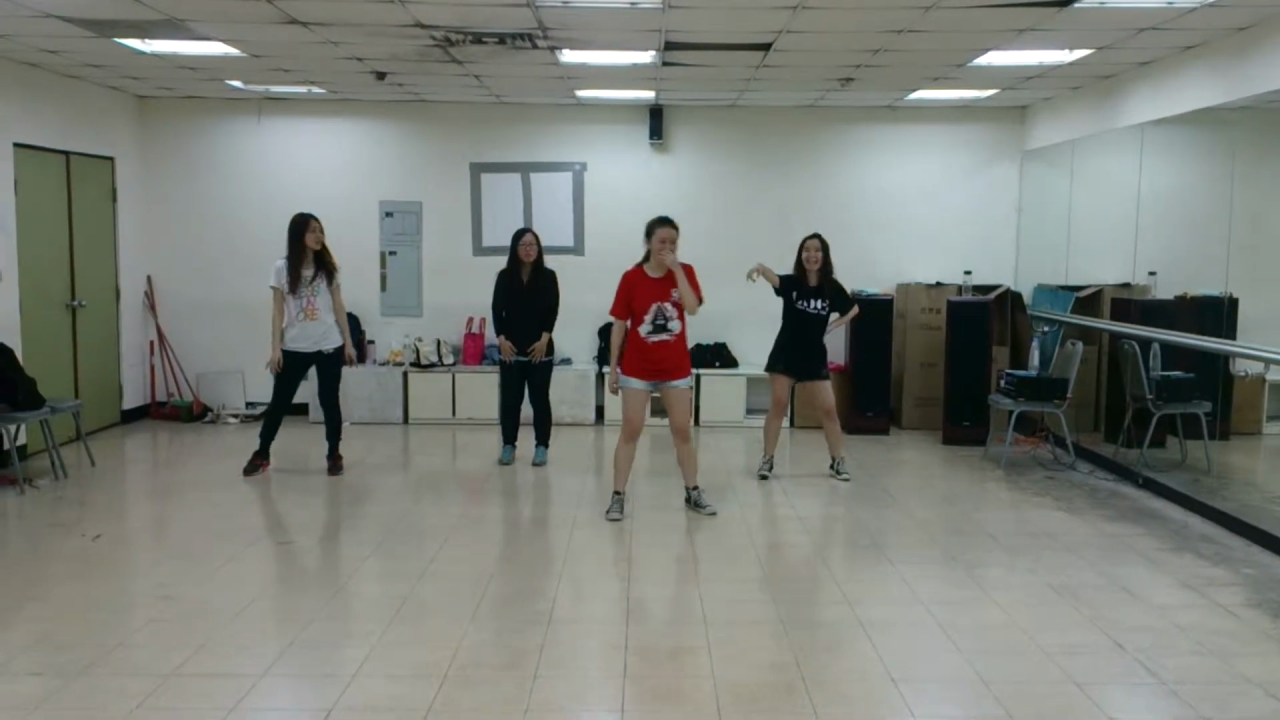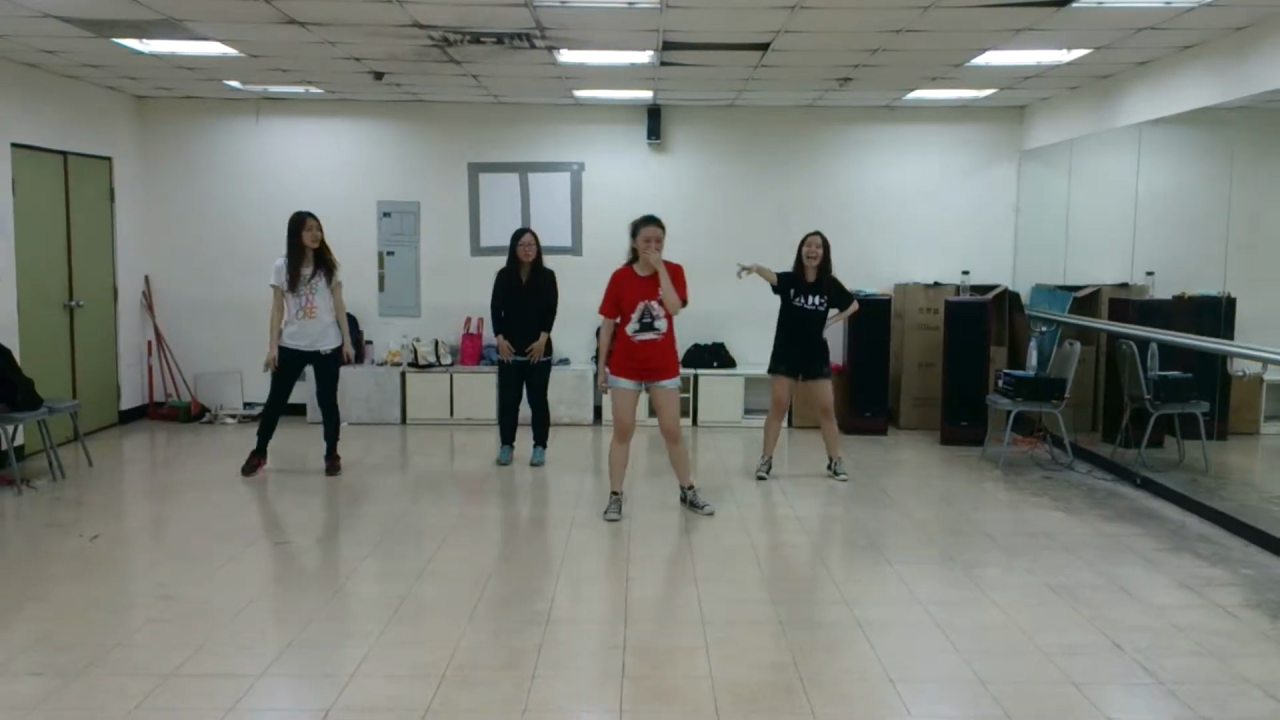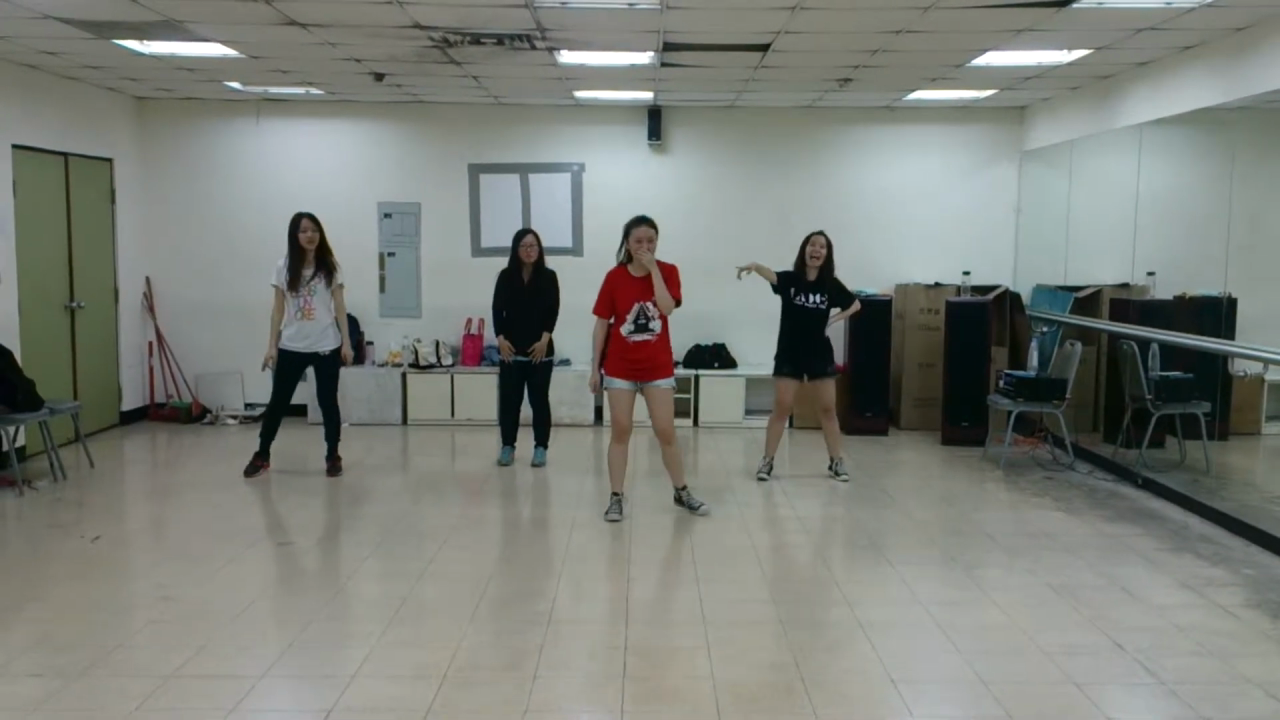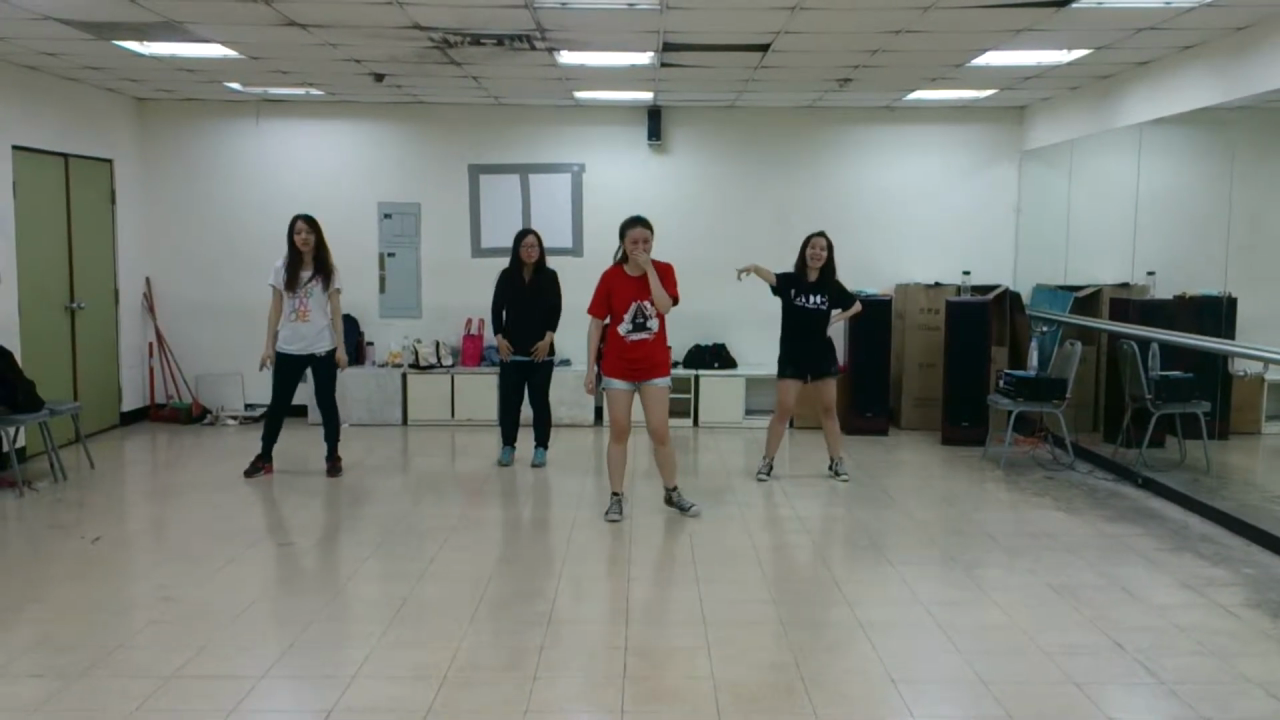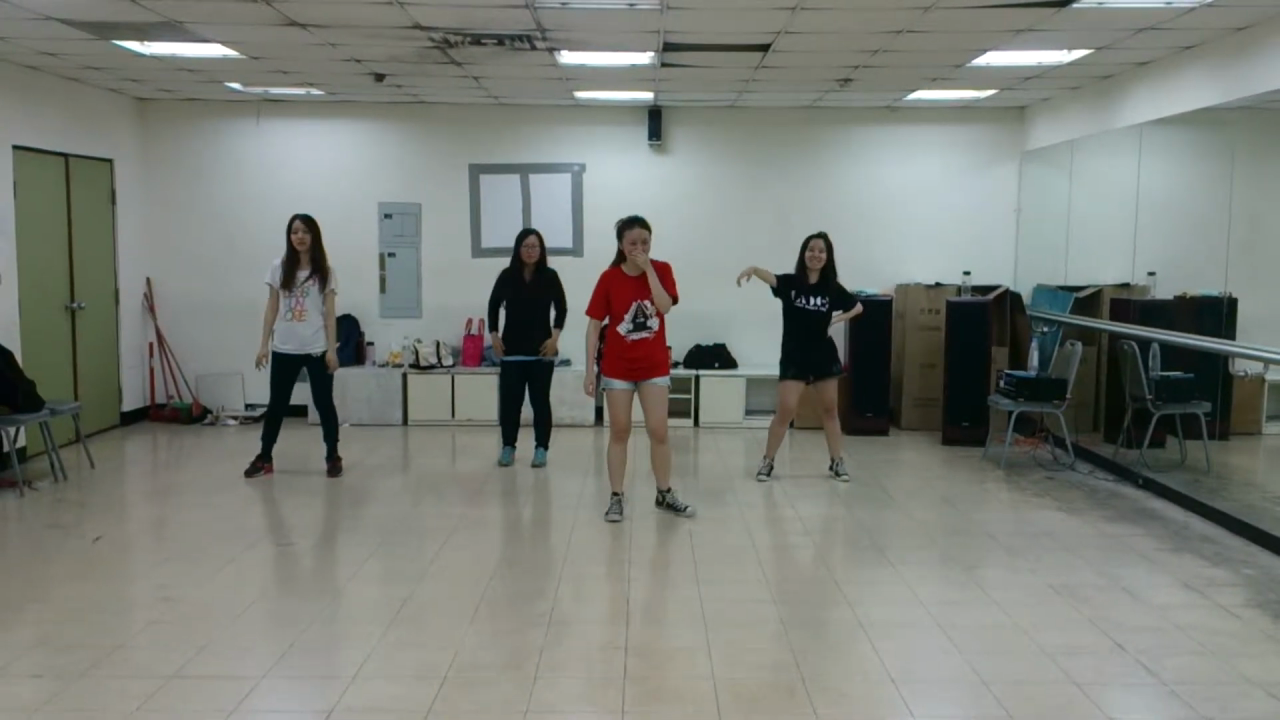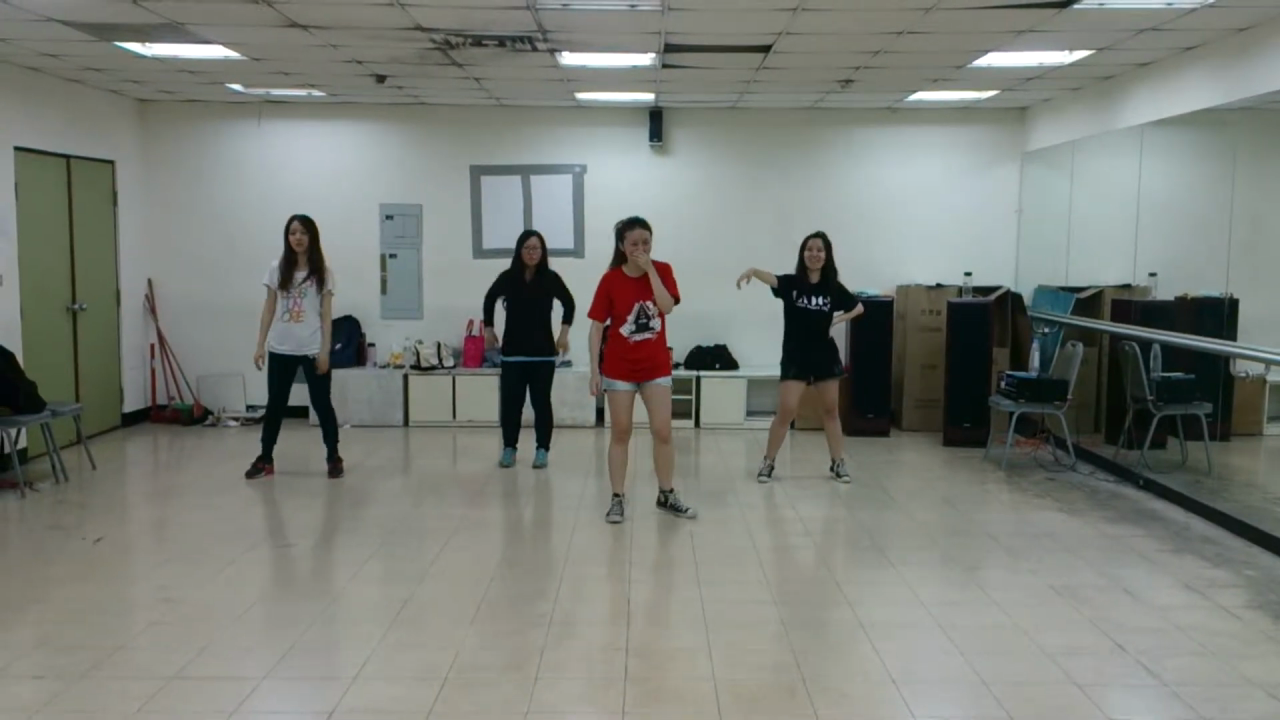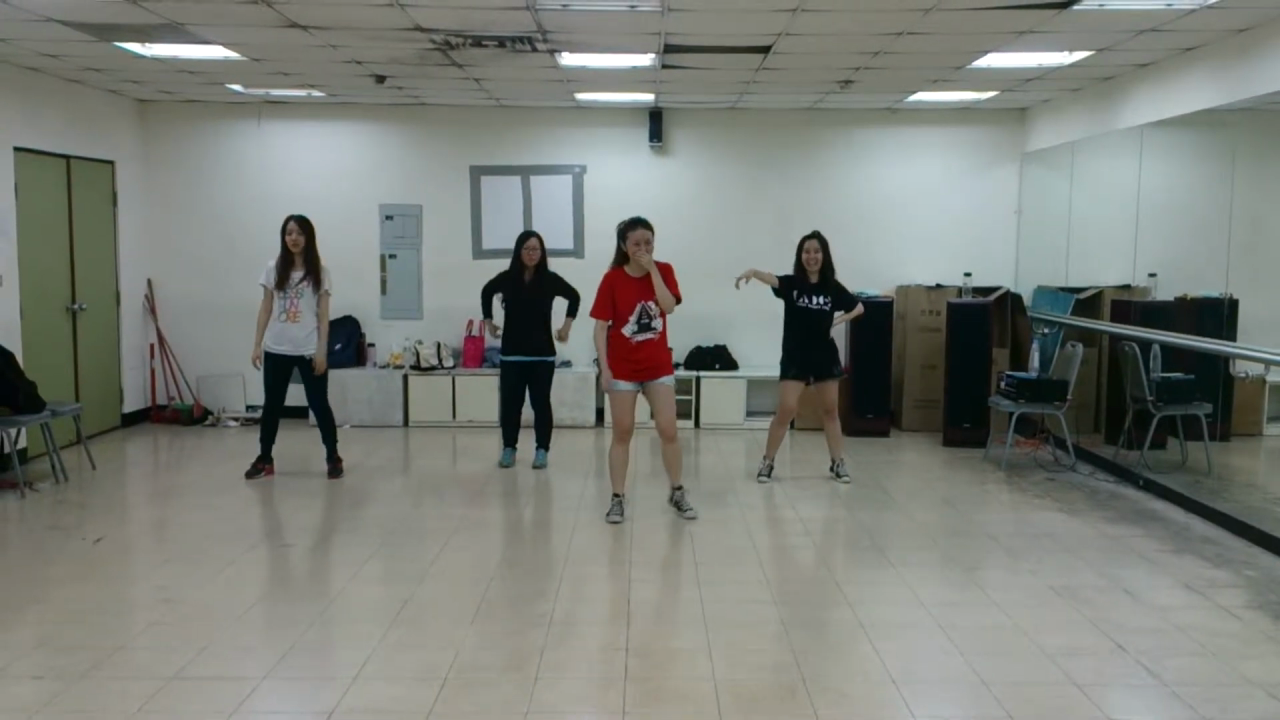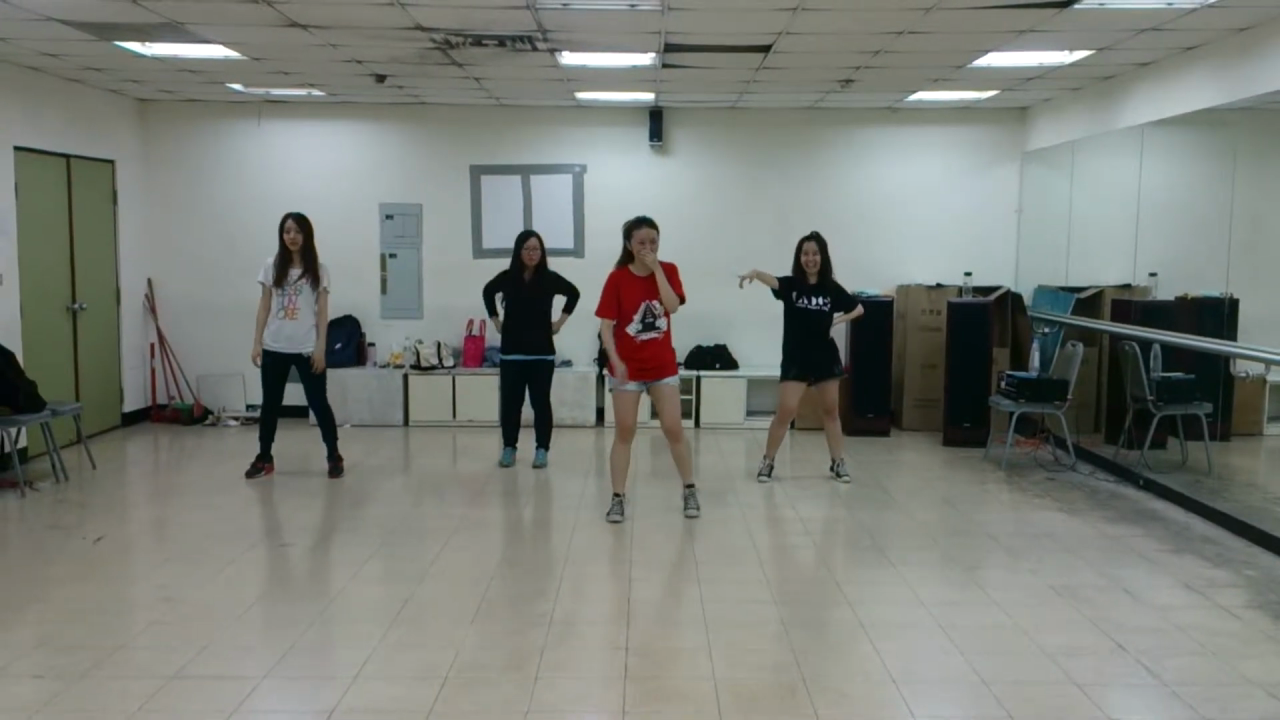
dt=0.1s
person 1, frame 1
left shoulder: (685, 272)
right shoulder: (632, 278)
left elbow: (693, 308)
right elbow: (619, 324)
left wrist: (675, 269)
right wrist: (613, 366)
left hip: (676, 367)
right hip: (636, 368)
left knee: (682, 432)
right knee: (630, 431)
left ankle: (693, 492)
right ankle: (617, 496)
person 1, frame 2
left shoulder: (674, 271)
right shoulder: (621, 277)
left elbow: (675, 307)
right elbow: (607, 324)
left wrist: (659, 268)
right wrist: (601, 365)
left hip: (664, 367)
right hip: (625, 367)
left knee: (672, 432)
right knee: (622, 431)
left ankle: (688, 492)
right ankle: (615, 496)
person 1, frame 3
left shoulder: (668, 272)
right shoulder: (614, 277)
left elbow: (667, 307)
right elbow: (601, 324)
left wrist: (652, 269)
right wrist: (595, 367)
left hip: (658, 367)
right hip: (620, 368)
left knee: (666, 432)
right knee: (620, 432)
left ankle: (682, 491)
right ankle: (616, 497)
person 1, frame 4
left shoulder: (664, 271)
right shoulder: (610, 277)
left elbow: (664, 307)
right elbow: (596, 324)
left wrist: (648, 268)
right wrist: (590, 367)
left hip: (655, 366)
right hip: (617, 367)
left knee: (660, 433)
right knee: (619, 432)
left ankle: (672, 492)
right ankle: (616, 497)
person 1, frame 5
left shoulder: (662, 270)
right shoulder: (609, 278)
left elbow: (665, 306)
right elbow: (594, 325)
left wrist: (647, 268)
right wrist: (590, 369)
left hip: (654, 365)
right hip: (618, 367)
left knee: (659, 432)
right knee: (620, 432)
left ankle: (664, 494)
right ankle: (616, 497)
person 1, frame 6
left shoulder: (662, 270)
right shoulder: (610, 279)
left elbow: (667, 306)
right elbow: (597, 326)
left wrist: (649, 269)
right wrist: (594, 370)
left hip: (656, 366)
right hip: (619, 368)
left knee: (662, 432)
right knee: (621, 433)
left ankle: (667, 495)
right ankle: (617, 498)
person 1, frame 7
left shoulder: (664, 271)
right shoulder: (613, 279)
left elbow: (669, 306)
right elbow: (600, 327)
left wrist: (651, 268)
right wrist: (604, 367)
left hip: (659, 366)
right hip: (623, 368)
left knee: (668, 431)
right knee: (622, 433)
left ankle: (677, 492)
right ankle: (617, 498)
person 1, frame 8
left shoulder: (668, 270)
right shoulder: (617, 278)
left elbow: (673, 306)
right elbow: (606, 326)
left wrist: (656, 268)
right wrist: (615, 361)
left hip: (663, 366)
right hip: (629, 366)
left knee: (674, 430)
right knee: (624, 433)
left ankle: (690, 489)
right ankle: (618, 498)
person 2, frame 1
left shoulder: (329, 267)
right shoulder: (282, 268)
left elbow: (338, 306)
right elbow: (278, 310)
left wrist: (348, 342)
right wrist: (276, 348)
left hip: (329, 346)
right hip: (294, 347)
left knee: (329, 401)
right knee: (280, 401)
left ankle: (334, 455)
right ankle: (261, 454)
person 2, frame 2
left shoulder: (329, 265)
right shoulder: (282, 266)
left elbow: (339, 304)
right elbow: (277, 308)
left wrist: (347, 341)
right wrist: (273, 346)
left hip: (327, 345)
right hip: (292, 345)
left knee: (327, 401)
right knee: (276, 399)
left ankle: (332, 456)
right ankle: (259, 453)
person 2, frame 3
left shoulder: (330, 267)
right shoulder: (284, 267)
left elbow: (339, 307)
right elbow: (278, 309)
left wrist: (346, 342)
right wrist: (272, 345)
left hip: (326, 347)
right hip: (291, 347)
left knee: (328, 402)
right knee: (278, 401)
left ankle: (333, 457)
right ankle: (262, 455)
person 2, frame 4
left shoulder: (328, 270)
right shoulder: (282, 268)
left elbow: (336, 311)
right elbow: (275, 309)
left wrist: (340, 347)
right wrist: (269, 346)
left hip: (322, 348)
right hip: (288, 349)
left knee: (326, 402)
right knee: (279, 403)
left ankle: (333, 457)
right ankle: (264, 458)
person 2, frame 5
left shoulder: (325, 271)
right shoulder: (279, 267)
left elbow: (329, 312)
right elbow: (272, 308)
left wrist: (332, 348)
right wrist: (264, 344)
left hip: (317, 348)
right hip: (284, 349)
left knee: (324, 403)
right knee: (277, 403)
left ankle: (333, 457)
right ankle: (265, 457)
person 2, frame 6
left shoulder: (323, 272)
right shoulder: (277, 268)
left elbow: (326, 314)
right elbow: (269, 309)
left wrist: (325, 350)
right wrist: (260, 344)
left hip: (312, 349)
right hip: (281, 350)
left knee: (322, 404)
right knee: (275, 404)
left ankle: (334, 459)
right ankle: (265, 459)
person 2, frame 7
left shoulder: (319, 272)
right shoulder: (273, 269)
left elbow: (323, 315)
right elbow: (265, 309)
left wrist: (322, 350)
right wrist: (257, 344)
left hip: (309, 350)
right hip: (276, 350)
left knee: (319, 404)
right knee: (272, 404)
left ankle: (333, 458)
right ankle: (265, 459)
person 2, frame 8
left shoulder: (318, 270)
right shoulder: (272, 267)
left elbow: (322, 312)
right elbow: (264, 307)
left wrist: (320, 347)
right wrist: (257, 342)
left hip: (307, 348)
right hip: (275, 348)
left knee: (318, 402)
right knee: (270, 402)
left ankle: (334, 458)
right ankle: (264, 459)
person 3, frame 1
left shoulder: (831, 288)
right shoulder: (792, 282)
left elbow: (853, 310)
right elbow: (773, 279)
left wrist: (832, 326)
right wrist: (760, 269)
left hip: (814, 357)
right hip: (785, 354)
left knee: (828, 410)
right knee: (778, 406)
left ankle: (837, 461)
right ankle: (767, 459)
person 3, frame 2
left shoulder: (830, 284)
right shoulder: (789, 280)
left elbow: (853, 305)
right elbow: (771, 276)
left wrist: (830, 322)
right wrist: (754, 268)
left hip: (816, 355)
right hip: (786, 354)
left knee: (827, 408)
right knee: (778, 407)
left ankle: (835, 461)
right ankle: (766, 460)
person 3, frame 3
left shoulder: (831, 284)
right shoulder: (790, 279)
left elbow: (855, 305)
right elbow: (770, 275)
left wrist: (833, 319)
right wrist: (754, 266)
left hip: (820, 354)
right hip: (789, 354)
left knee: (828, 409)
right knee: (781, 409)
left ankle: (836, 462)
right ankle: (767, 460)
person 3, frame 4
left shoulder: (831, 285)
right shoulder: (790, 281)
left elbow: (856, 306)
right elbow: (770, 277)
left wrist: (834, 320)
right wrist: (753, 268)
left hip: (822, 354)
right hip: (792, 355)
left knee: (829, 409)
right knee: (783, 410)
left ankle: (836, 462)
right ankle: (767, 461)
person 3, frame 5
left shoulder: (832, 287)
right shoulder: (791, 282)
left elbow: (857, 307)
right elbow: (771, 279)
left wrist: (835, 320)
right wrist: (753, 270)
left hip: (824, 356)
right hip: (794, 357)
left knee: (830, 410)
right knee: (785, 411)
left ankle: (837, 462)
right ankle: (767, 461)
person 3, frame 6
left shoulder: (833, 287)
right shoulder: (792, 283)
left elbow: (858, 308)
right elbow: (771, 280)
left wrist: (836, 321)
right wrist: (753, 272)
left hip: (825, 356)
right hip: (795, 357)
left knee: (831, 411)
right knee: (786, 412)
left ankle: (838, 463)
right ankle: (768, 462)
person 3, frame 7
left shoulder: (832, 287)
right shoulder: (792, 283)
left elbow: (858, 308)
right elbow: (772, 280)
left wrist: (837, 321)
right wrist: (753, 273)
left hip: (825, 356)
right hip: (795, 357)
left knee: (831, 411)
right knee: (785, 412)
left ankle: (837, 463)
right ankle: (767, 462)
person 3, frame 8
left shoulder: (832, 288)
right shoulder: (792, 284)
left elbow: (858, 309)
right elbow: (773, 282)
left wrist: (837, 321)
right wrist: (755, 274)
left hip: (825, 356)
right hip: (795, 358)
left knee: (831, 411)
right knee: (785, 412)
left ankle: (838, 463)
right ankle: (767, 462)
person 4, frame 1
left shoulder: (547, 276)
right shoulder: (505, 277)
left elbow: (552, 311)
right elbow: (497, 309)
left wrist: (544, 339)
right wrist: (501, 339)
left hip: (540, 348)
right hip: (511, 348)
left knee: (539, 399)
right knee: (510, 399)
left ankle: (541, 447)
right ankle: (508, 446)
person 4, frame 2
left shoulder: (546, 276)
right shoulder: (504, 276)
left elbow: (551, 311)
right elbow: (495, 309)
left wrist: (543, 339)
right wrist: (499, 338)
left hip: (538, 348)
right hip: (510, 348)
left knee: (538, 399)
right knee: (508, 399)
left ankle: (539, 447)
right ankle: (506, 446)
person 4, frame 3
left shoulder: (548, 277)
right shoulder: (506, 276)
left elbow: (553, 311)
right elbow: (497, 309)
left wrist: (545, 340)
right wrist: (500, 339)
left hip: (540, 349)
right hip: (511, 349)
left knee: (539, 400)
right knee: (509, 399)
left ankle: (541, 448)
right ankle: (507, 447)
person 4, frame 4
left shoulder: (549, 276)
right shoulder: (507, 276)
left elbow: (555, 310)
right elbow: (497, 308)
left wrist: (548, 339)
right wrist: (499, 338)
left hip: (541, 349)
right hip: (511, 349)
left knee: (539, 400)
right knee: (509, 399)
left ankle: (541, 448)
right ankle: (508, 447)
person 4, frame 5
left shoulder: (549, 277)
right shoulder: (508, 276)
left elbow: (560, 308)
right elbow: (494, 305)
left wrist: (555, 337)
right wrist: (494, 334)
left hip: (541, 350)
right hip: (512, 349)
left knee: (540, 400)
right knee: (510, 400)
left ankle: (541, 448)
right ankle: (508, 447)
person 4, frame 6
left shoulder: (550, 278)
right shoulder: (508, 277)
left elbow: (568, 304)
right elbow: (490, 300)
left wrist: (564, 333)
right wrist: (489, 329)
left hip: (543, 351)
right hip: (512, 351)
left knee: (541, 401)
right knee: (511, 401)
left ankle: (542, 449)
right ankle: (509, 448)
person 4, frame 7
left shoulder: (550, 279)
right shoulder: (507, 278)
left elbow: (574, 297)
right elbow: (486, 292)
left wrist: (566, 326)
right wrist: (489, 321)
left hip: (542, 352)
right hip: (512, 351)
left knee: (541, 402)
right knee: (510, 401)
left ankle: (542, 450)
right ankle: (509, 448)
person 4, frame 8
left shoulder: (549, 278)
right shoulder: (507, 277)
left elbow: (573, 294)
right elbow: (488, 292)
left wrist: (561, 320)
right wrist: (494, 319)
left hip: (541, 350)
right hip: (511, 350)
left knee: (541, 401)
right knee: (510, 401)
left ankle: (542, 449)
right ankle: (509, 448)
